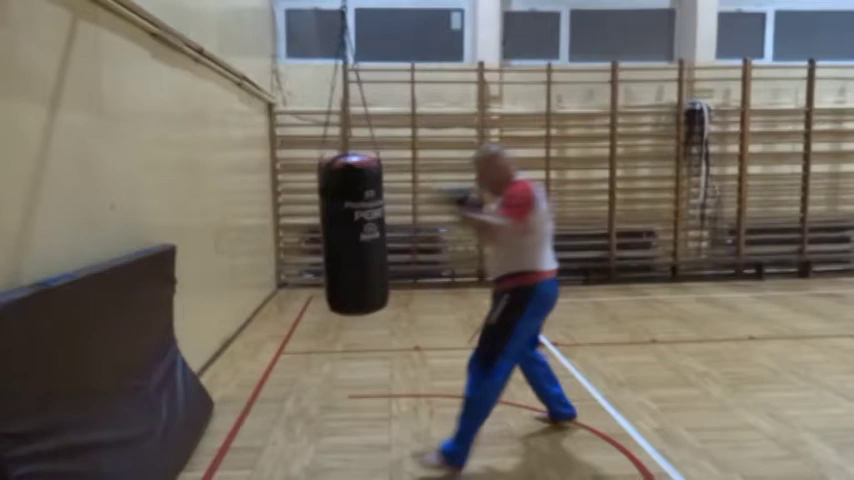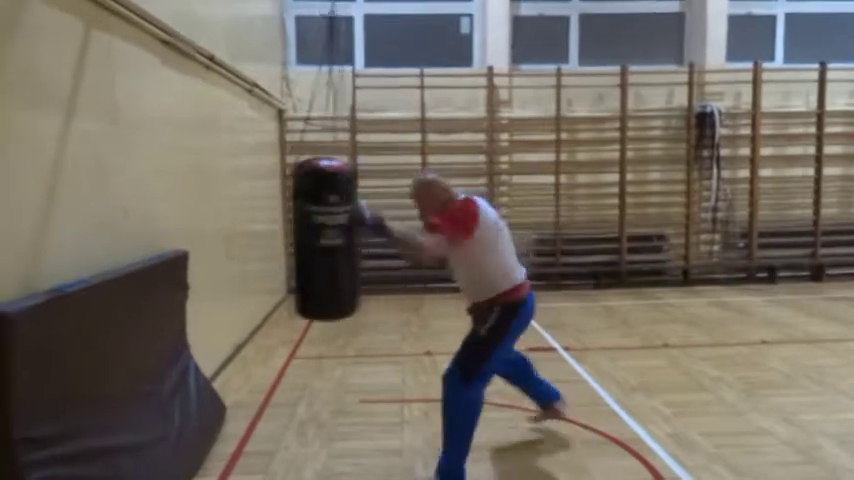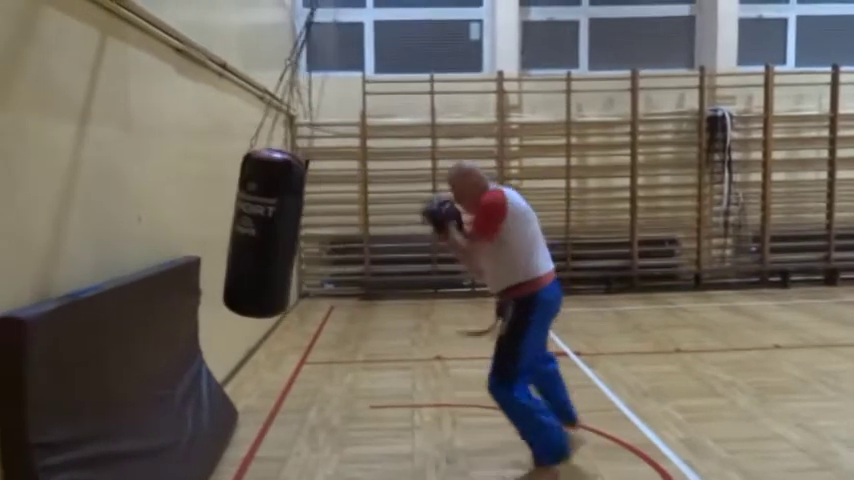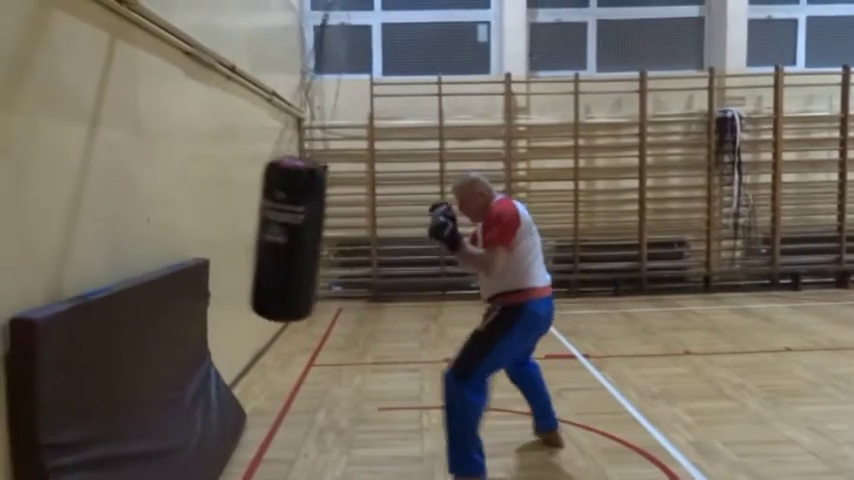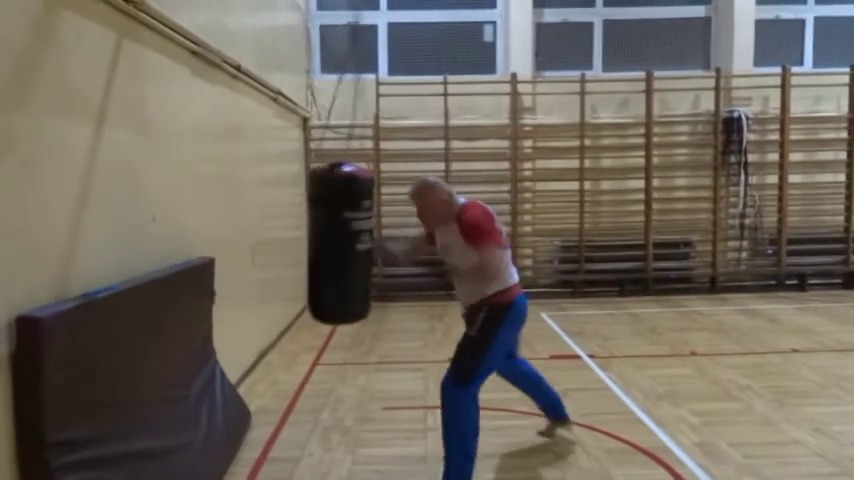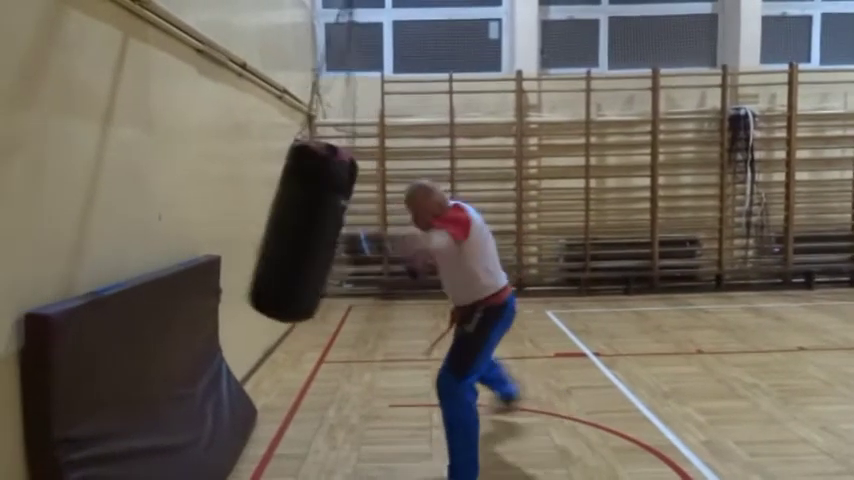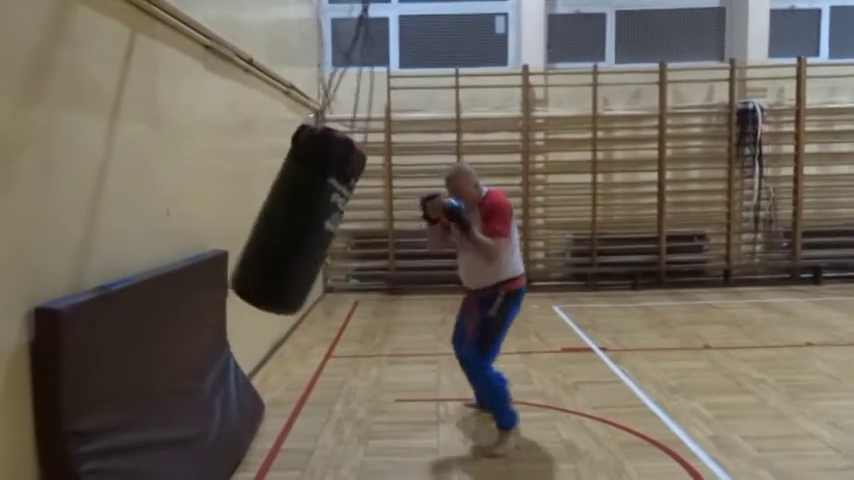
dt=0.4s
person 1, frame 1
left shoulder: (520, 192)
right shoulder: (522, 192)
left elbow: (501, 231)
right elbow: (502, 235)
left wrist: (468, 212)
right wrist: (476, 214)
left hip: (524, 291)
right hip: (538, 286)
left knee: (487, 366)
right knee: (525, 351)
left ankle: (453, 455)
right ankle: (561, 410)
person 1, frame 2
left shoulder: (466, 211)
right shoulder: (463, 207)
left elbow: (427, 248)
right elbow: (432, 251)
left wrist: (384, 226)
left hip: (507, 306)
right hip: (510, 300)
left knee: (460, 381)
right knee: (500, 354)
right ankle: (549, 400)
person 1, frame 3
left shoulder: (492, 203)
right shoulder: (498, 200)
left elbow: (471, 258)
right elbow: (475, 253)
left wrist: (446, 227)
right wrist: (451, 225)
left hip: (528, 299)
right hip: (541, 292)
left knee: (505, 383)
right knee: (535, 357)
left ankle: (553, 453)
right ankle: (565, 420)
person 1, frame 4
left shoulder: (503, 211)
right shoulder: (506, 213)
left elbow: (490, 265)
right elbow: (475, 261)
left wrist: (455, 242)
right wrist: (446, 228)
left hip: (518, 311)
right hip: (542, 306)
left knee: (461, 381)
right knee: (521, 366)
right ankle: (549, 430)
person 1, frame 5
left shoulder: (474, 216)
right shoulder: (444, 217)
left elbow: (492, 262)
right elbow: (421, 247)
left wrist: (456, 268)
left hip: (499, 308)
right hip: (493, 305)
left knee: (458, 387)
right knee: (509, 363)
right ankle: (557, 415)
person 1, frame 6
left shoulder: (455, 216)
right shoulder: (449, 218)
left elbow: (434, 247)
right elbow: (436, 254)
right wrist: (421, 262)
left hip: (490, 308)
right hip: (481, 306)
left knee: (453, 384)
right knee: (475, 360)
right ankle: (508, 395)
person 1, frame 7
left shoulder: (496, 204)
right shoulder: (458, 205)
left elbow: (492, 254)
right elbow: (436, 244)
left wrist: (466, 228)
right wrist: (434, 218)
left hip: (503, 291)
right hip: (478, 292)
left knee: (477, 359)
right knee: (462, 345)
left ankle: (508, 426)
right ankle: (487, 397)
